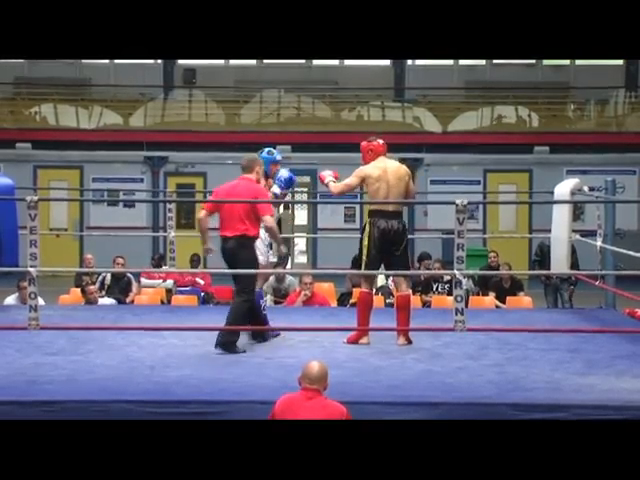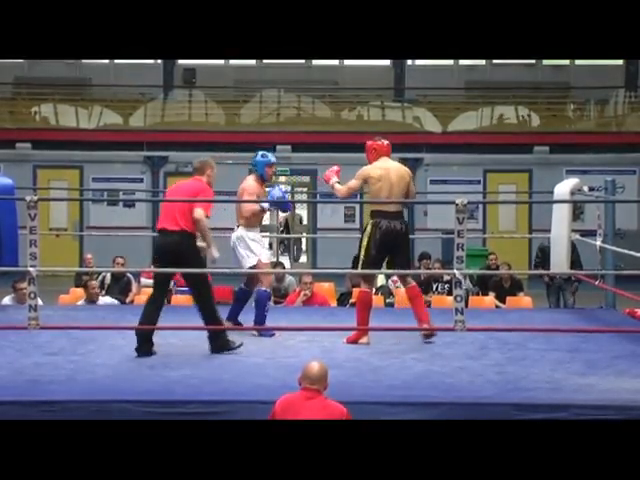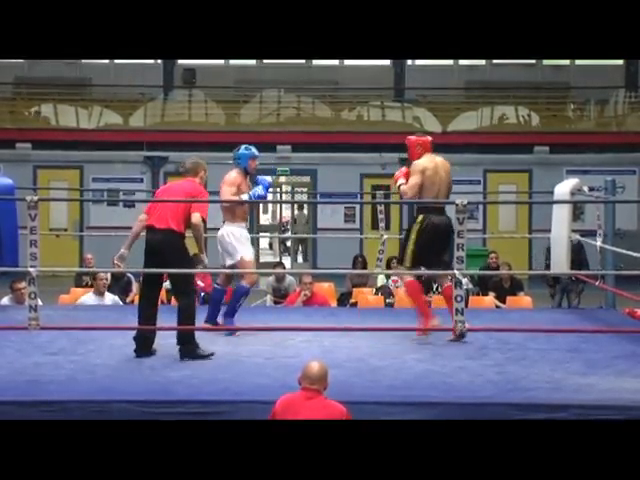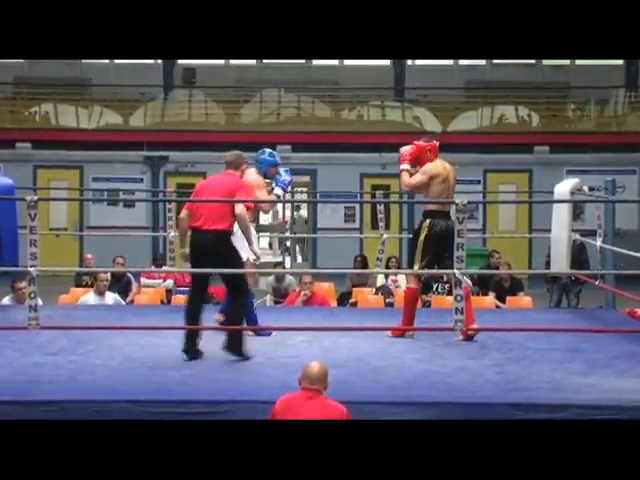
dt=0.5s
person 1, frame 1
left shoulder: (366, 171)
right shoulder: (403, 170)
left elbow: (338, 190)
right elbow: (411, 197)
left wrist: (327, 179)
left hip: (376, 224)
right hip: (398, 224)
left knee: (367, 280)
right knee: (401, 280)
left ankle: (362, 333)
right ankle: (403, 334)
person 1, frame 2
left shoulder: (368, 171)
right shoulder: (405, 171)
left elbow: (343, 193)
right elbow: (411, 198)
left wrist: (332, 179)
left hip: (378, 224)
right hip: (399, 224)
left knee: (366, 279)
right knee: (406, 277)
left ankle: (362, 332)
right ankle: (425, 324)
person 1, frame 3
left shoulder: (420, 165)
right shoulder: (445, 164)
left elbow: (409, 193)
left wrist: (400, 181)
left hip: (425, 219)
right hip: (443, 219)
left knee: (407, 271)
right knee: (442, 275)
left ankle: (427, 319)
person 1, frame 4
left shoulder: (431, 168)
right shoulder: (448, 168)
left elbow: (407, 185)
left wrist: (404, 164)
right wrist: (412, 168)
left hip: (431, 223)
right hip: (447, 223)
left knee: (413, 274)
left ankle: (405, 327)
person 2, frame 1
left shoulder: (222, 189)
right shoulder: (258, 191)
left elbow: (202, 217)
right elbow: (269, 223)
left wrist: (205, 243)
right wrist: (280, 246)
left hip: (226, 244)
right hip: (244, 244)
left knee: (245, 288)
right knee: (245, 293)
left ankle: (259, 331)
right ankle: (227, 340)
person 2, frame 2
left shoulder: (174, 187)
right shoulder: (204, 189)
right elbow: (198, 216)
right wrist: (211, 246)
left hip: (162, 240)
right hip: (183, 240)
left knee: (158, 293)
right knee: (202, 292)
left ankle: (143, 343)
right ankle: (219, 341)
person 2, frame 3
left shoulder: (165, 188)
right shoulder: (200, 191)
left elbow: (142, 219)
right elbow: (196, 222)
left wrist: (126, 248)
right wrist: (202, 252)
left hip: (152, 238)
right hip: (172, 241)
left knee: (149, 294)
right knee: (186, 294)
left ankle: (143, 346)
right ankle: (188, 347)
person 2, frame 4
left shoulder: (204, 183)
right shoulder: (240, 184)
left elbow: (183, 216)
right elbow: (239, 212)
left wrist: (184, 246)
right wrist: (251, 244)
left hip: (198, 239)
right hip: (219, 239)
left knee: (197, 293)
right knee: (239, 291)
left ankle: (191, 346)
right ankle: (234, 343)
person 3, frame 1
left shoulder: (269, 181)
left elbow: (279, 199)
left wrist: (285, 186)
right wrist: (278, 186)
left hip: (260, 233)
left knee: (262, 276)
right knee: (259, 279)
right ankle: (263, 326)
person 3, frame 2
left shoulder: (260, 184)
right shoulder: (251, 184)
left elbow: (260, 206)
right elbow: (247, 212)
left wrist: (278, 201)
right wrist: (268, 202)
left hip: (251, 234)
right hip: (246, 235)
left knee: (252, 280)
right knee: (266, 279)
left ankle: (231, 319)
right ankle: (260, 325)
person 3, frame 3
left shoulder: (246, 179)
right shoulder: (232, 177)
left elbow: (254, 201)
right elbow: (226, 201)
left wrist: (262, 189)
right wrist: (249, 195)
left hip: (236, 231)
right hip: (233, 231)
left knee: (225, 278)
right knee: (251, 276)
left ankle: (210, 321)
right ankle: (228, 317)
person 3, frame 4
left shoulder: (252, 175)
right shoulder: (255, 179)
left elbow: (264, 201)
right elbow: (266, 206)
left wrist: (278, 187)
right wrist: (280, 188)
left hip: (240, 227)
right knee: (249, 277)
left ankle: (224, 312)
right ankle: (252, 324)
